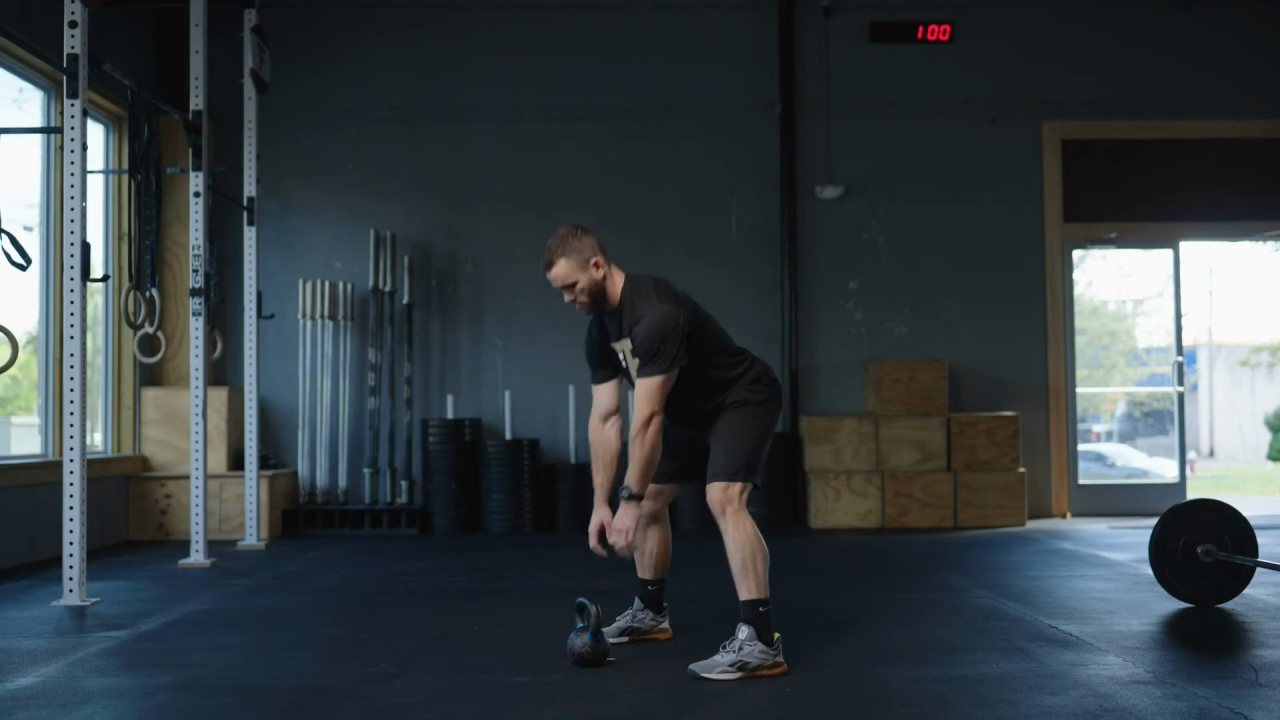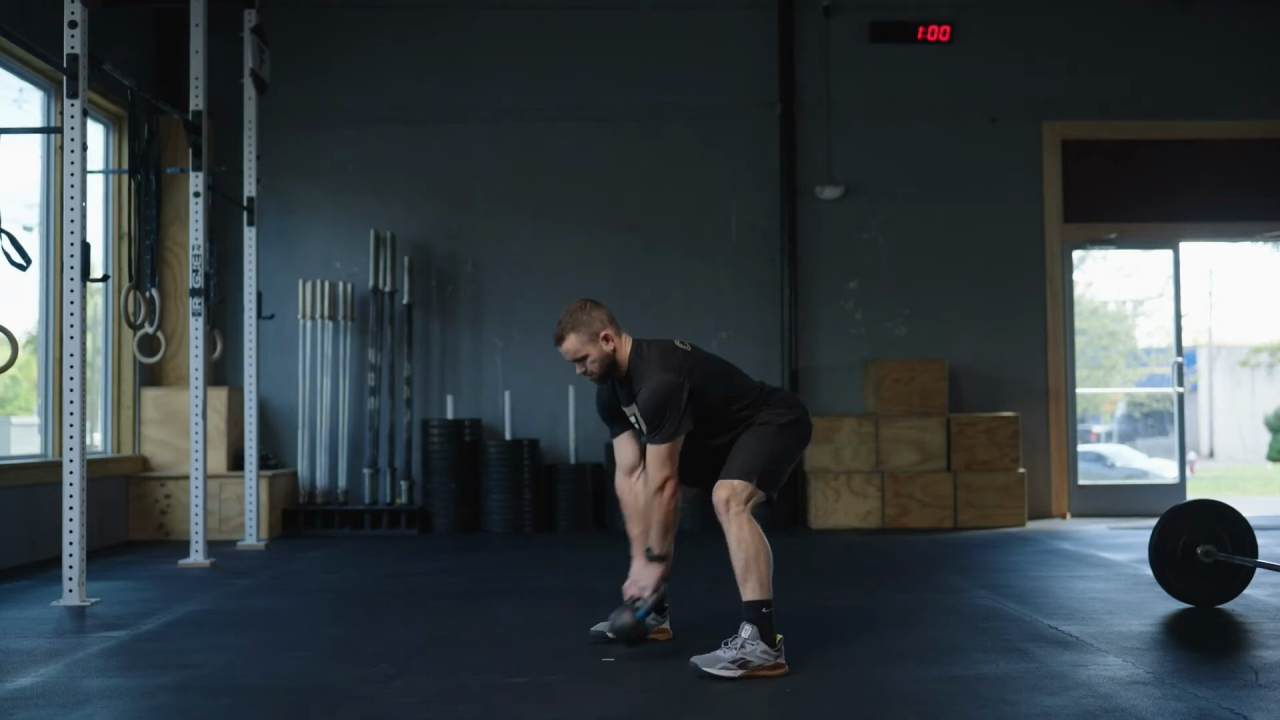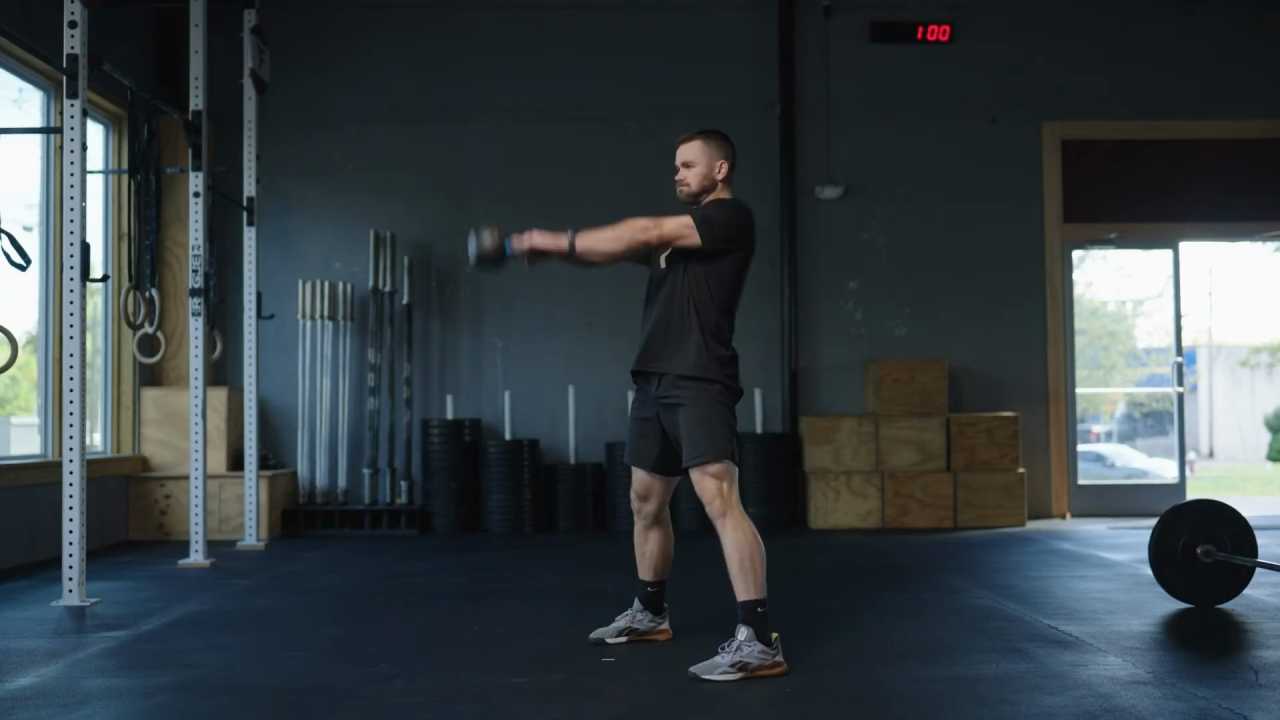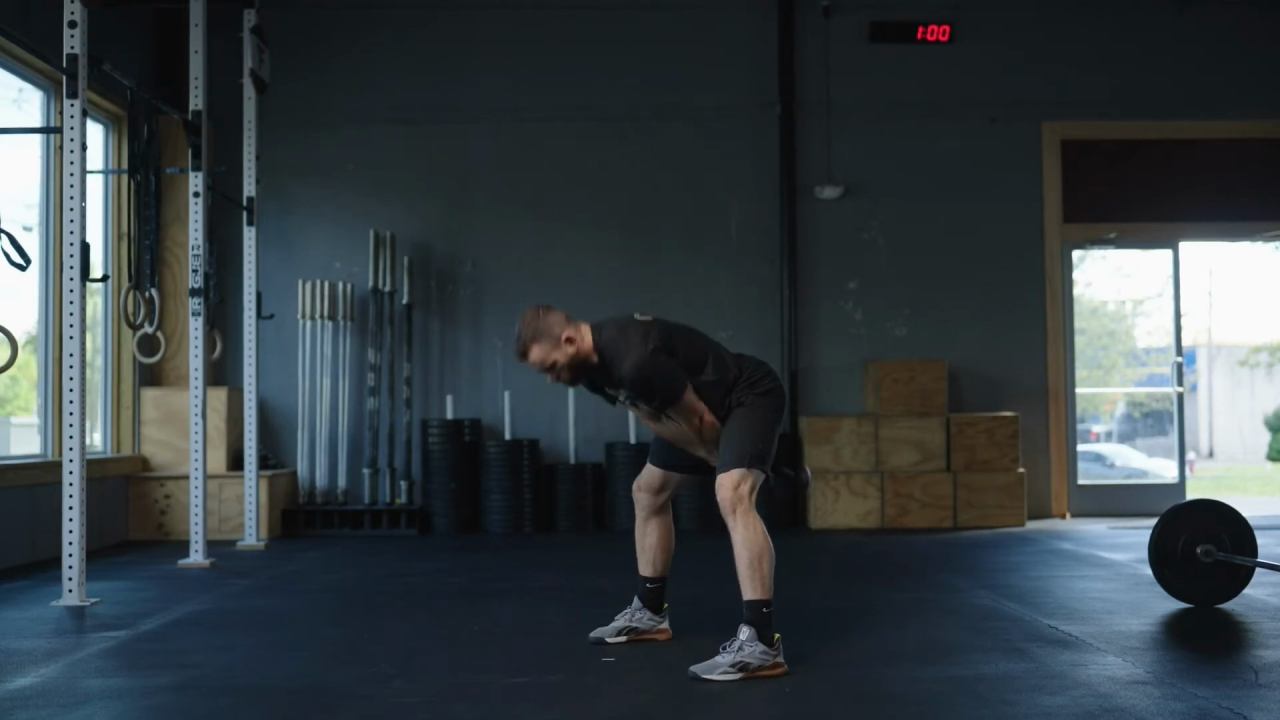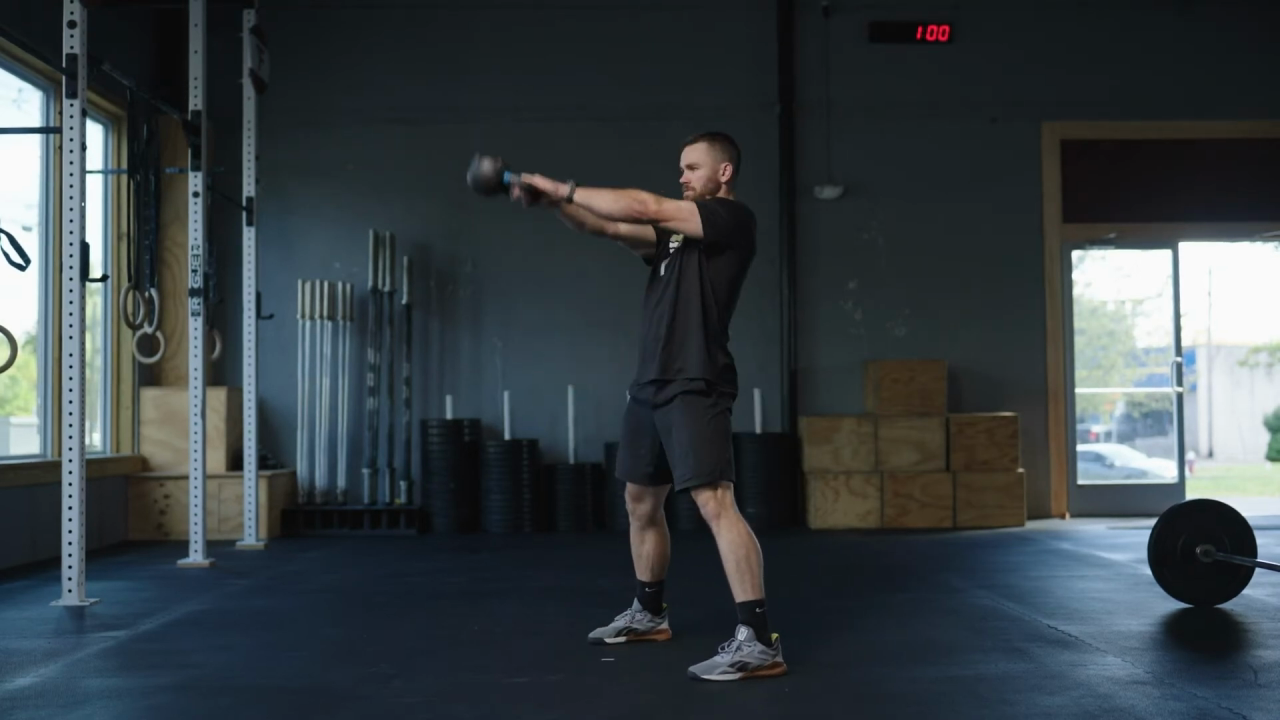
dt=1s
person 1, frame 1
left shoulder: (655, 313)
right shoulder: (600, 330)
left elbow: (646, 418)
right elbow: (604, 419)
left wrist: (628, 501)
right wrist: (600, 504)
left hip: (744, 399)
right hip: (691, 411)
left knee: (723, 498)
right knee: (648, 499)
left ankle: (761, 641)
right ankle: (650, 611)
person 1, frame 2
left shoulder: (660, 381)
right shoulder: (610, 391)
left elbow: (665, 481)
right elbow: (628, 475)
left wrist: (655, 561)
right wrist: (640, 557)
left hip: (774, 421)
left knee: (728, 499)
right knee: (642, 493)
left ankle: (762, 642)
right ankle: (653, 614)
person 1, frame 3
left shoulder: (731, 217)
right shoulder: (674, 227)
left elbow: (645, 233)
right elbow: (619, 242)
left wrist: (561, 243)
right wrist: (556, 243)
left hip: (700, 381)
right hip: (653, 380)
left knee: (718, 500)
right knee: (646, 502)
left ankle: (759, 641)
right ankle: (650, 613)
person 1, frame 4
left shoulder: (635, 359)
right shoulder: (592, 365)
left elbow: (698, 419)
right elbow: (660, 421)
left wrist: (729, 466)
right wrist: (716, 460)
left hip: (750, 396)
right hip: (700, 411)
left knee: (732, 494)
right knee: (649, 490)
left ankle: (760, 642)
right ankle: (650, 611)
person 1, frame 5
left shoulder: (732, 218)
right shoulder: (677, 226)
left elbow: (641, 205)
right elbow: (612, 222)
left wrist: (562, 189)
right wrist: (553, 195)
left hip: (696, 386)
right hip: (649, 385)
left knee: (714, 503)
right knee: (641, 502)
left ankle: (759, 641)
right ankle: (650, 613)
